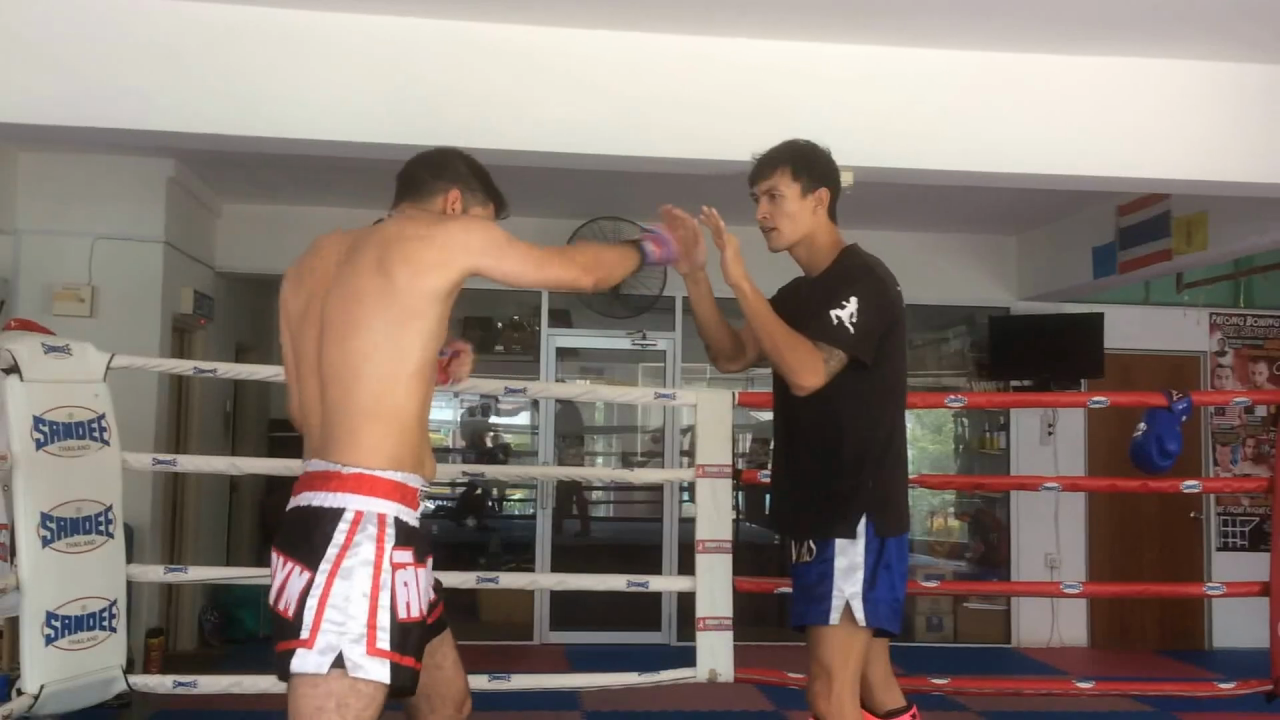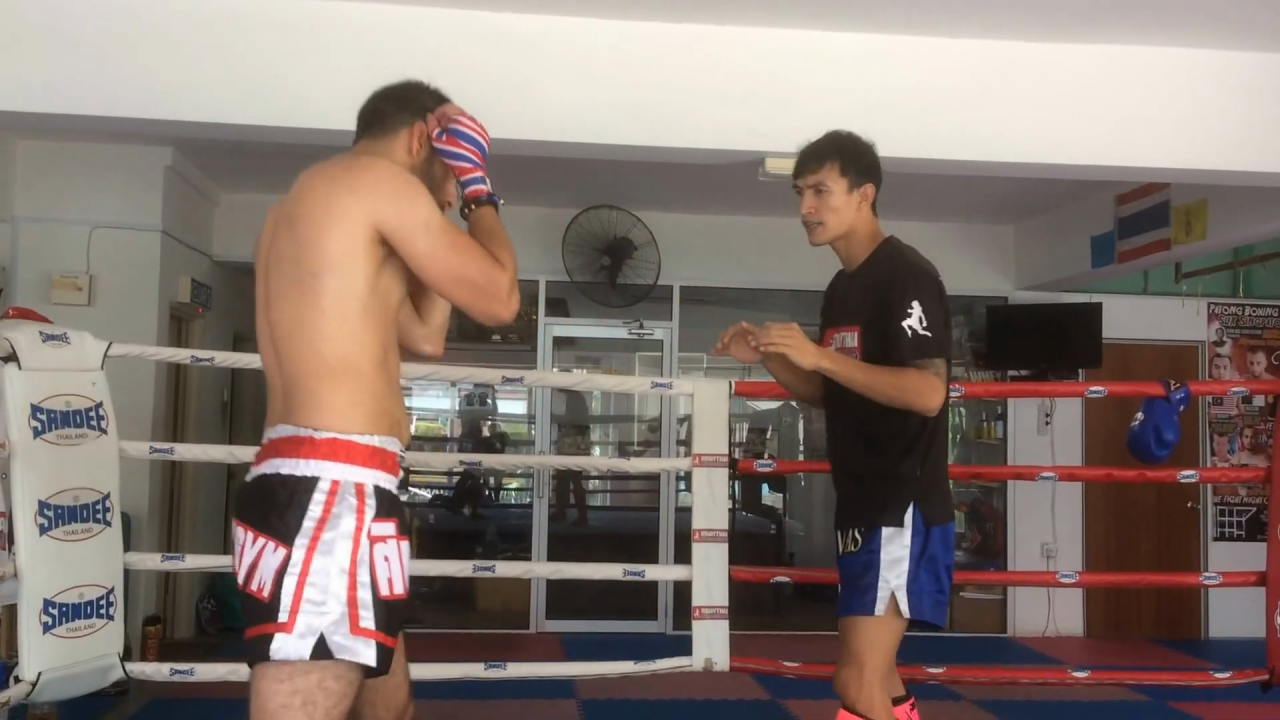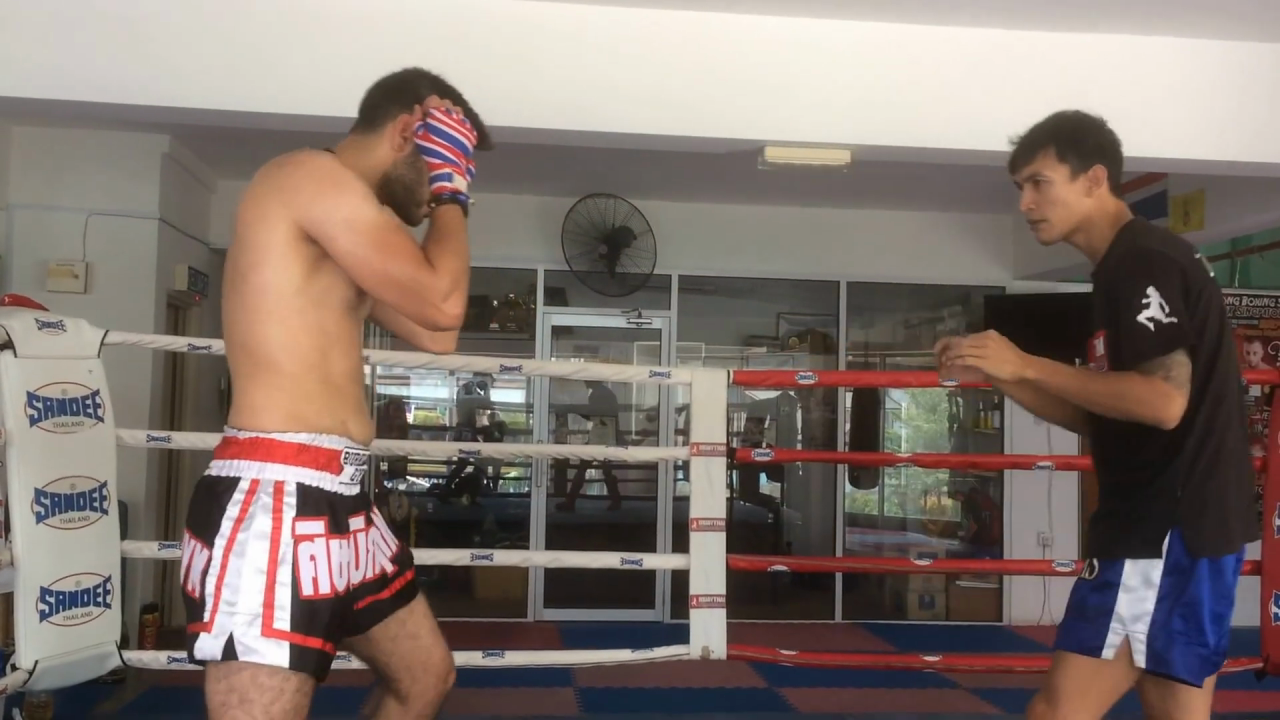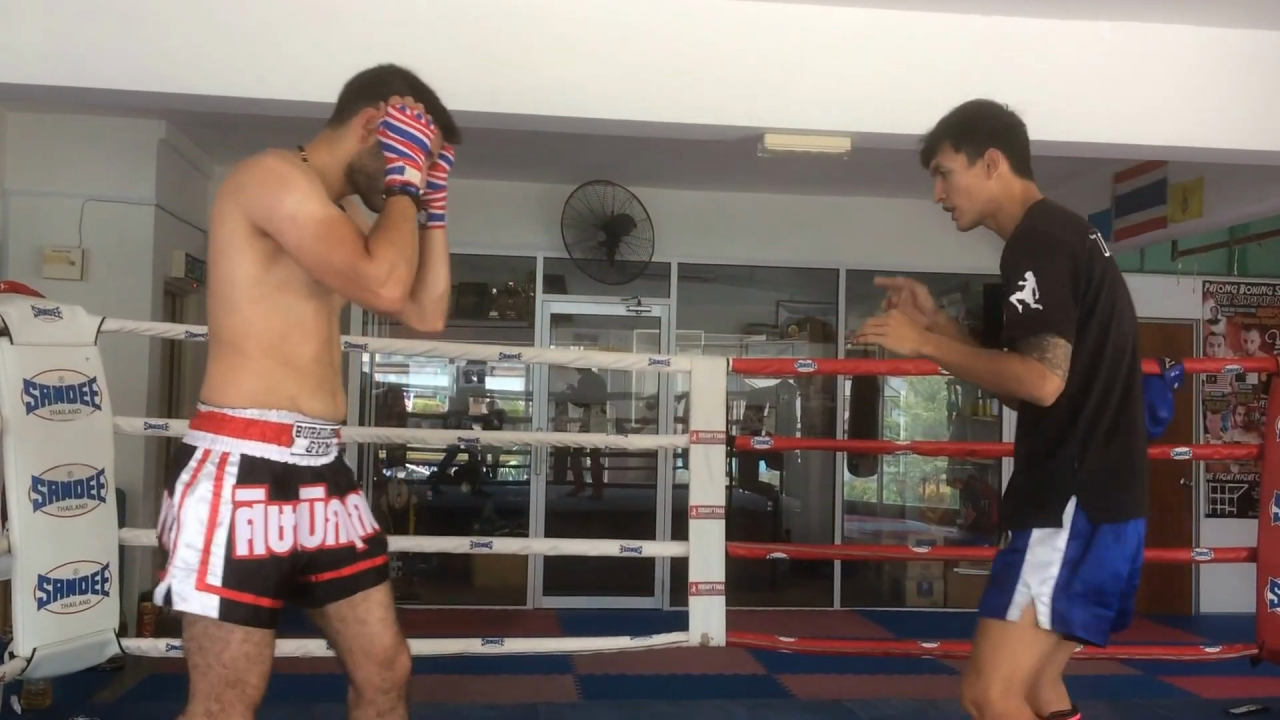
dt=1s
person 1, frame 1
left shoulder: (315, 262)
right shoulder: (445, 236)
right elbow: (585, 270)
right wrist: (648, 247)
left hip: (355, 523)
right hip: (359, 527)
person 1, frame 2
left shoulder: (301, 205)
right shoulder: (377, 179)
left elbow: (424, 334)
right elbow: (499, 300)
left wrist: (436, 228)
right wrist: (476, 189)
left hip: (310, 488)
right hip: (335, 494)
person 1, frame 3
left shoulder: (345, 222)
right shoulder: (313, 175)
left elbow: (435, 336)
right elbow: (441, 304)
left wrist: (444, 203)
right wrist: (451, 189)
left hip: (334, 500)
right hip: (275, 499)
person 1, frame 4
left shoulder: (334, 216)
right shoulder: (274, 174)
left elbow: (426, 313)
right elbow: (383, 285)
left wrist: (430, 202)
right wrist: (404, 179)
left hip: (320, 470)
right hip: (244, 469)
person 2, frame 1
left shoulder: (862, 279)
right shoulder: (800, 293)
left elbow: (807, 373)
right elbow: (731, 357)
left wrist: (742, 281)
right wrist: (695, 275)
left hip: (854, 514)
right hip: (824, 510)
person 2, frame 2
left shoulder: (906, 276)
right shoulder: (841, 287)
left elbow: (927, 393)
left wrist: (821, 356)
right wrist: (766, 353)
left hip: (901, 507)
right hip: (866, 505)
person 2, frame 3
left shoulder: (1146, 263)
right shoulder: (1119, 275)
left elbow: (1164, 401)
right elbow: (1095, 414)
left wrist: (1026, 365)
right wrist: (995, 375)
left hip: (1162, 532)
right hip: (1181, 530)
person 2, frame 4
left shoulder: (1037, 244)
right shoulder: (1069, 239)
left elbow: (1040, 381)
left wrist: (926, 343)
right wrist: (934, 323)
left hip: (1075, 499)
right hip: (1103, 496)
